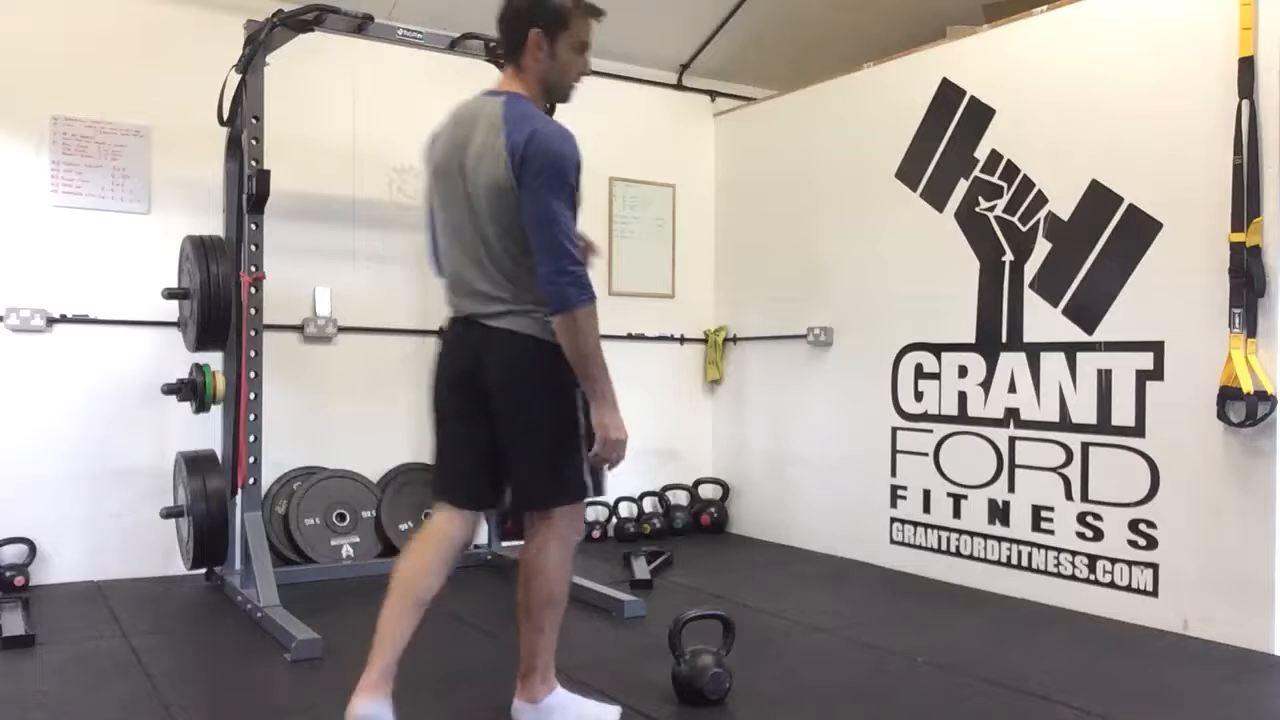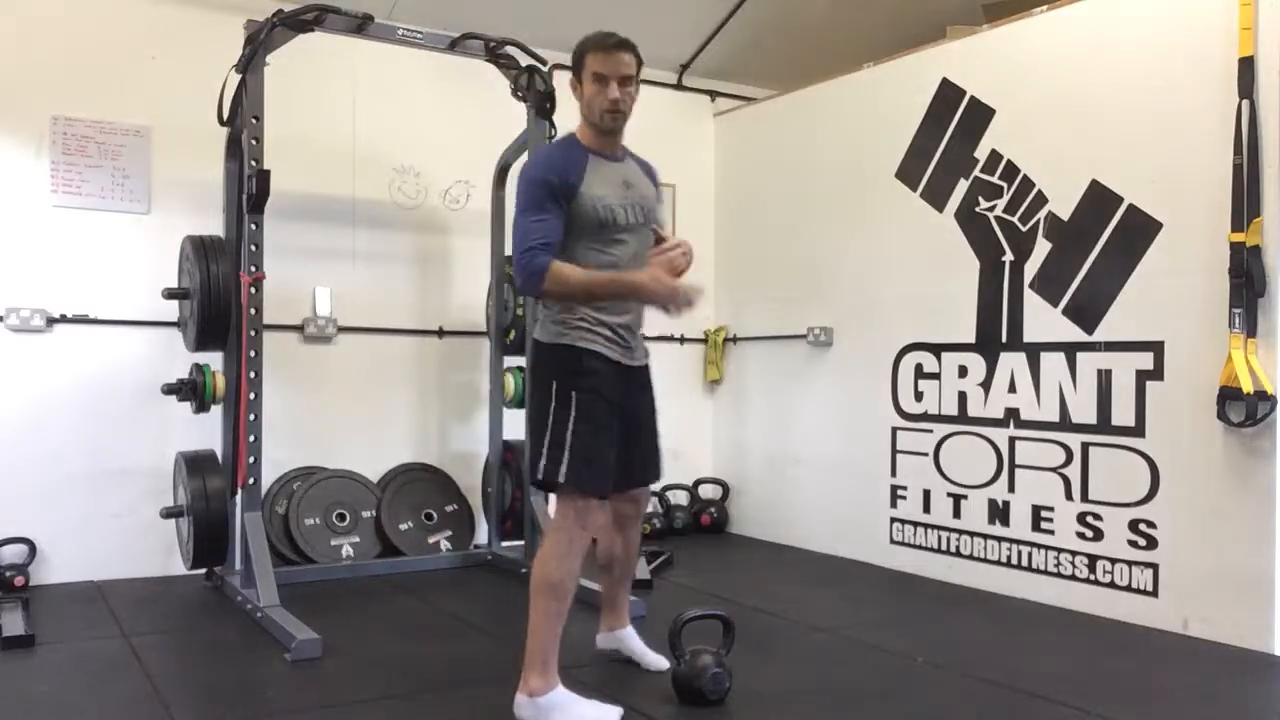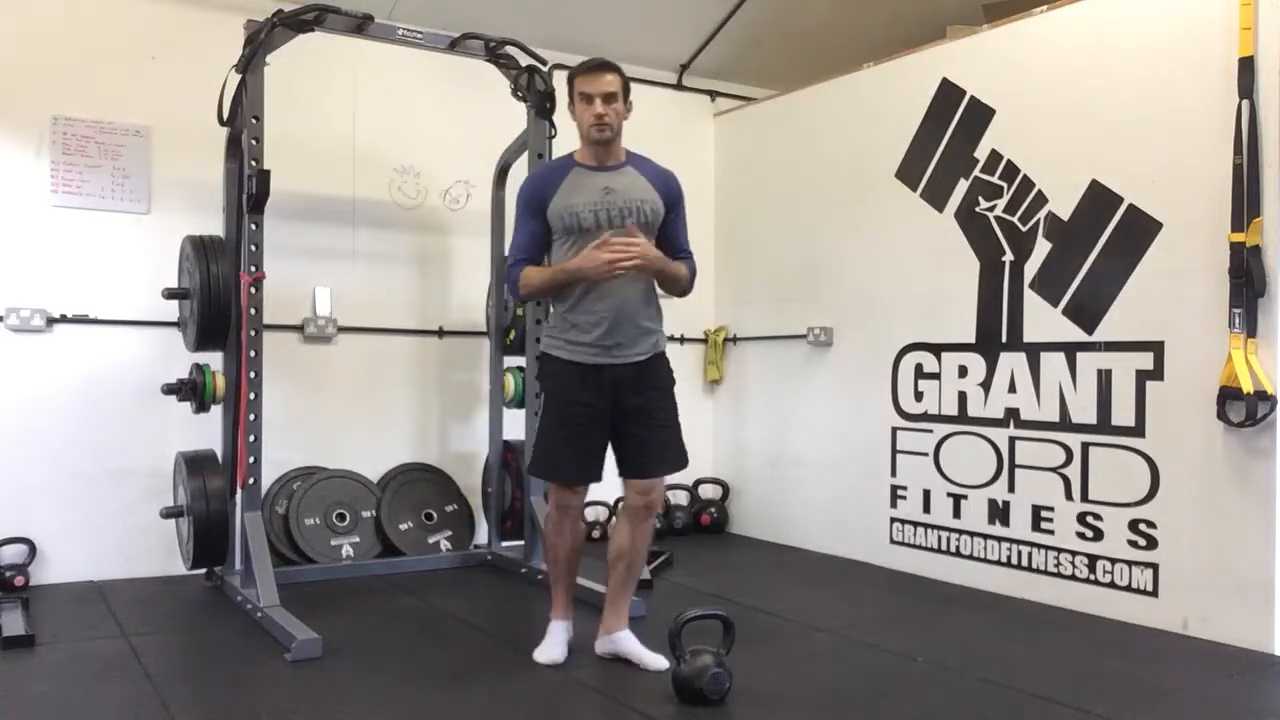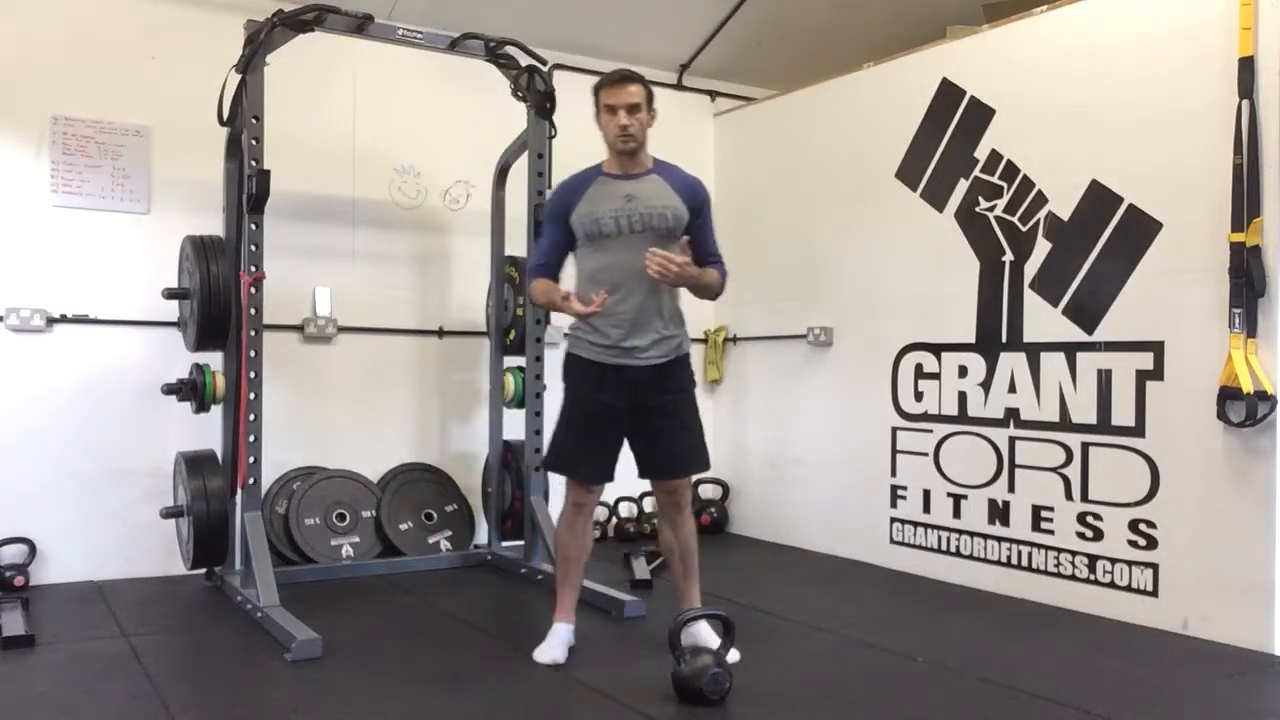
dt=0.5s
person 1, frame 1
left shoulder: (450, 131)
right shoulder: (544, 139)
right elbow: (563, 285)
right wrist: (602, 402)
left hip: (465, 347)
right hip: (533, 355)
left knee: (453, 517)
right knee: (556, 521)
person 1, frame 2
left shoulder: (643, 174)
right shoulder: (552, 168)
left elbow: (641, 265)
right elbow: (532, 272)
left wrist: (671, 260)
right wrist: (637, 283)
left hip: (629, 362)
right hip: (573, 358)
left knee: (629, 503)
right knee: (578, 511)
left ankle: (616, 626)
person 1, frame 3
left shoulder: (661, 184)
right shoulder: (544, 185)
left elbow: (685, 279)
right elbow: (519, 281)
left wrist: (654, 259)
right wrist: (576, 268)
left hip: (644, 362)
right hip: (571, 363)
left knee: (645, 499)
right knee: (566, 500)
left ankle: (614, 627)
right ankle: (561, 618)
person 1, frame 4
left shoulder: (686, 190)
right shoulder: (571, 195)
left elbow: (715, 283)
right elbow: (539, 277)
left wrist: (687, 273)
right wrist: (561, 299)
left hip: (664, 365)
right hip: (594, 365)
left knee: (675, 495)
right knee: (580, 496)
left ankle: (694, 620)
right ankle: (563, 623)
